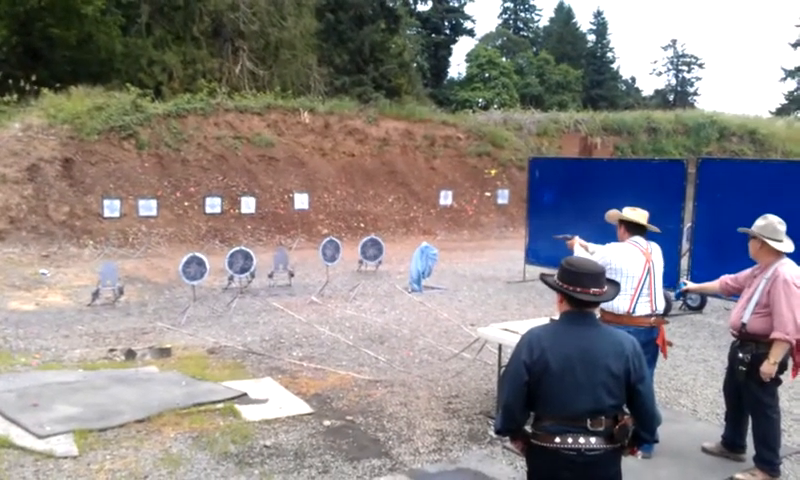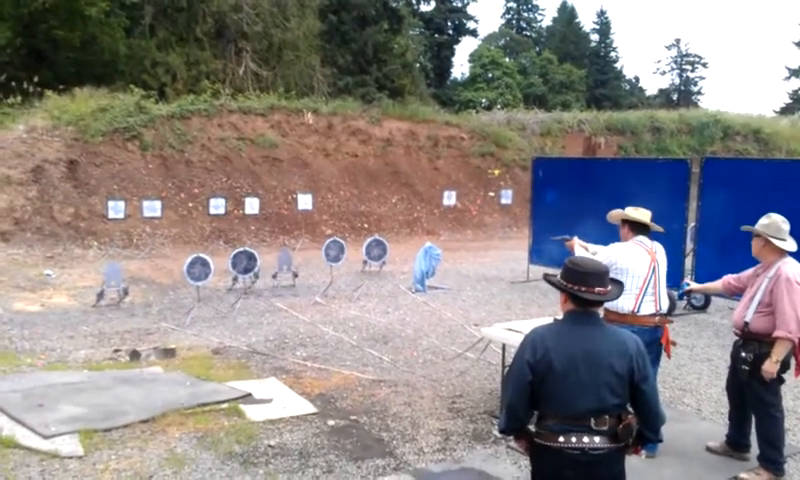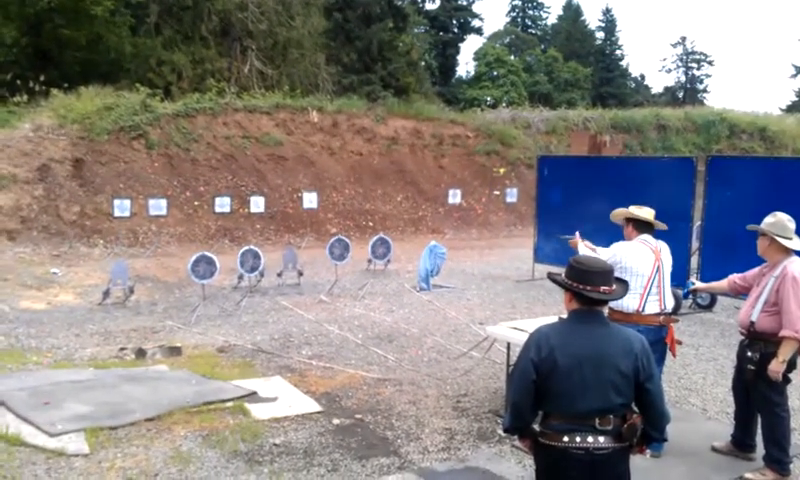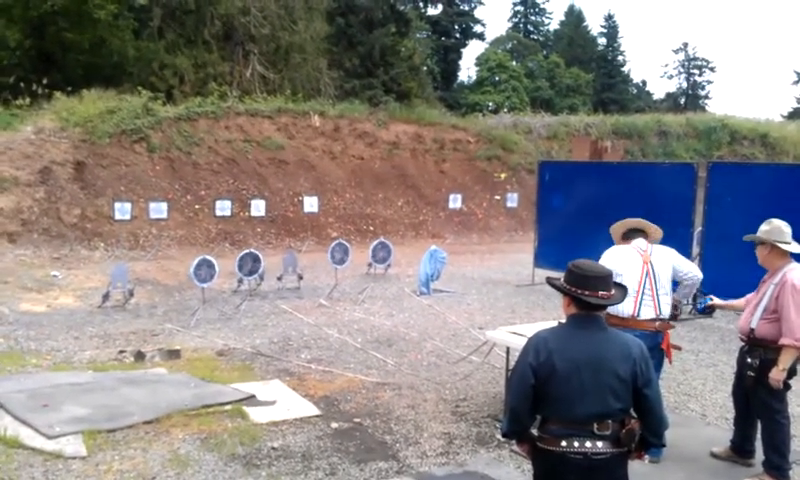
dt=0.5s
person 1, frame 1
right shoulder: (760, 271)
right elbow: (727, 283)
left wrist: (773, 361)
right wrist: (696, 287)
left hip: (762, 352)
right hip: (743, 346)
left knee: (762, 408)
right knee: (734, 397)
right ankle: (732, 445)
person 1, frame 2
right shoulder: (762, 270)
right elbow: (731, 283)
left wrist: (775, 359)
right wrist: (700, 287)
left hip: (765, 351)
right hip: (746, 345)
left knee: (766, 407)
right knee: (737, 396)
right ankle: (736, 444)
person 1, frame 3
right shoulder: (769, 269)
right elbow: (737, 282)
right wrist: (705, 286)
left hip: (771, 351)
right hip: (752, 345)
left knee: (771, 407)
right knee: (743, 396)
right ankle: (742, 444)
person 1, frame 4
right shoulder: (773, 275)
right wrist: (722, 304)
left hip: (771, 358)
right hip: (752, 352)
left knee: (772, 413)
right knee: (743, 402)
right ankle: (741, 450)
person 2, frame 1
left shoulder: (614, 252)
right shoulder: (655, 250)
left wrist: (578, 248)
right wrist: (586, 245)
left hip: (619, 329)
right hip: (650, 329)
right ankle: (645, 443)
person 2, frame 2
left shoulder: (619, 251)
right shoulder: (658, 250)
left wrist: (578, 248)
right wrist: (587, 245)
left hip: (622, 328)
right hip: (653, 328)
right ankle: (649, 442)
person 2, frame 3
left shoulder: (623, 249)
right shoulder: (663, 249)
left wrist: (581, 246)
right wrist: (593, 247)
left hip: (627, 327)
right hip: (658, 328)
right ankle: (655, 442)
person 2, frame 4
left shoulder: (613, 253)
right shoulder: (666, 254)
right elbow: (695, 276)
right wrist: (677, 299)
left hip: (620, 331)
right hip: (655, 333)
right ankle: (652, 448)
person 3, frame 1
left shoulder: (535, 341)
right shoulder: (625, 345)
left elbow: (511, 398)
right elbow: (645, 404)
left wrist: (515, 434)
right wrist: (638, 440)
left hip: (549, 455)
right hip: (603, 458)
person 3, frame 2
left shoulder: (538, 341)
right shoulder: (629, 344)
left elbow: (515, 398)
right elbow: (649, 403)
left wrist: (520, 433)
right wrist: (641, 439)
left hip: (553, 453)
right hip: (607, 456)
person 3, frame 3
left shoulder: (543, 340)
right shoulder: (634, 343)
left elbow: (520, 397)
right elbow: (654, 403)
left wrist: (524, 432)
right wrist: (647, 437)
left hip: (557, 453)
right hip: (611, 456)
person 3, frame 4
left shoulder: (541, 345)
right shoulder: (632, 349)
left elbow: (518, 401)
right elbow: (652, 408)
left wrist: (522, 437)
right wrist: (645, 444)
left hip: (555, 457)
right hip: (610, 460)
